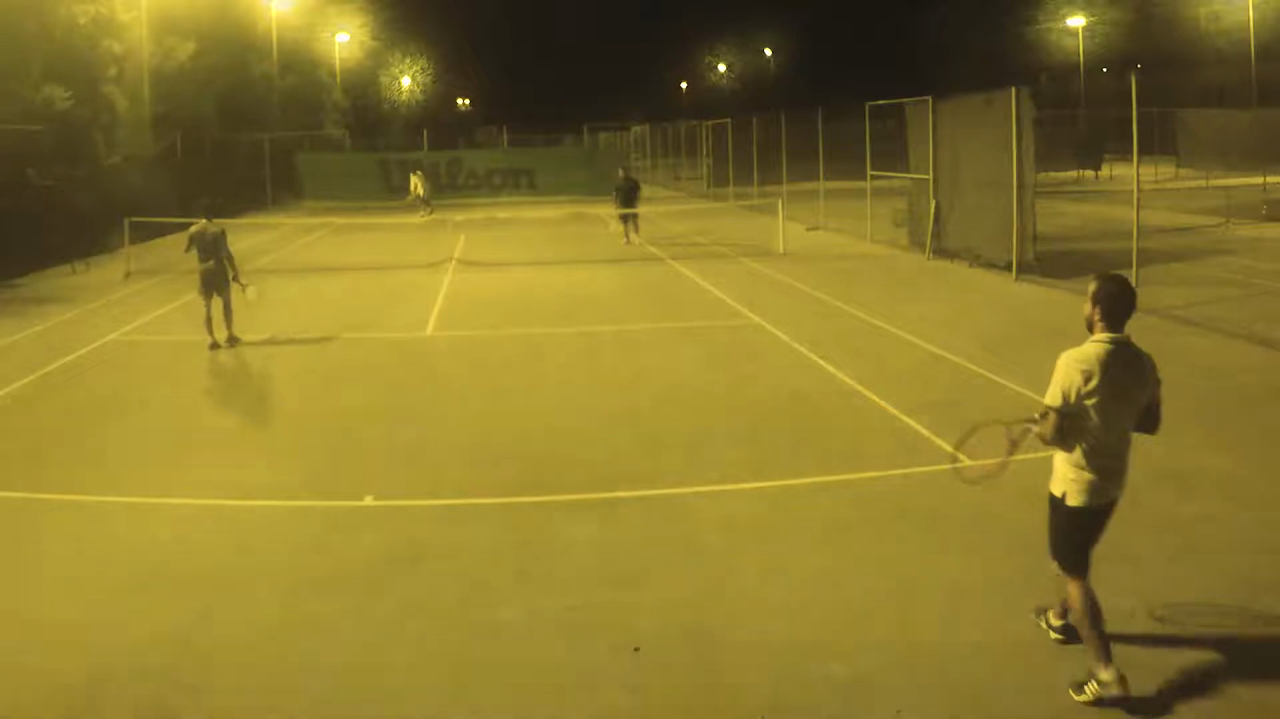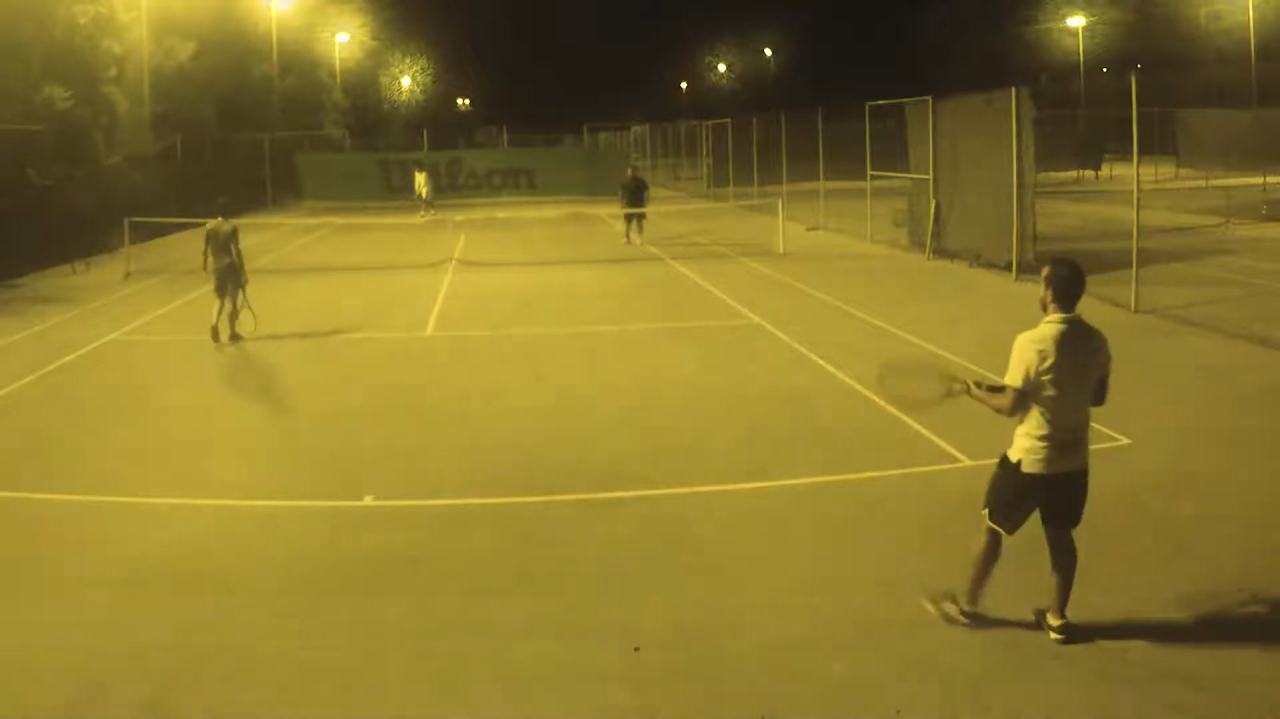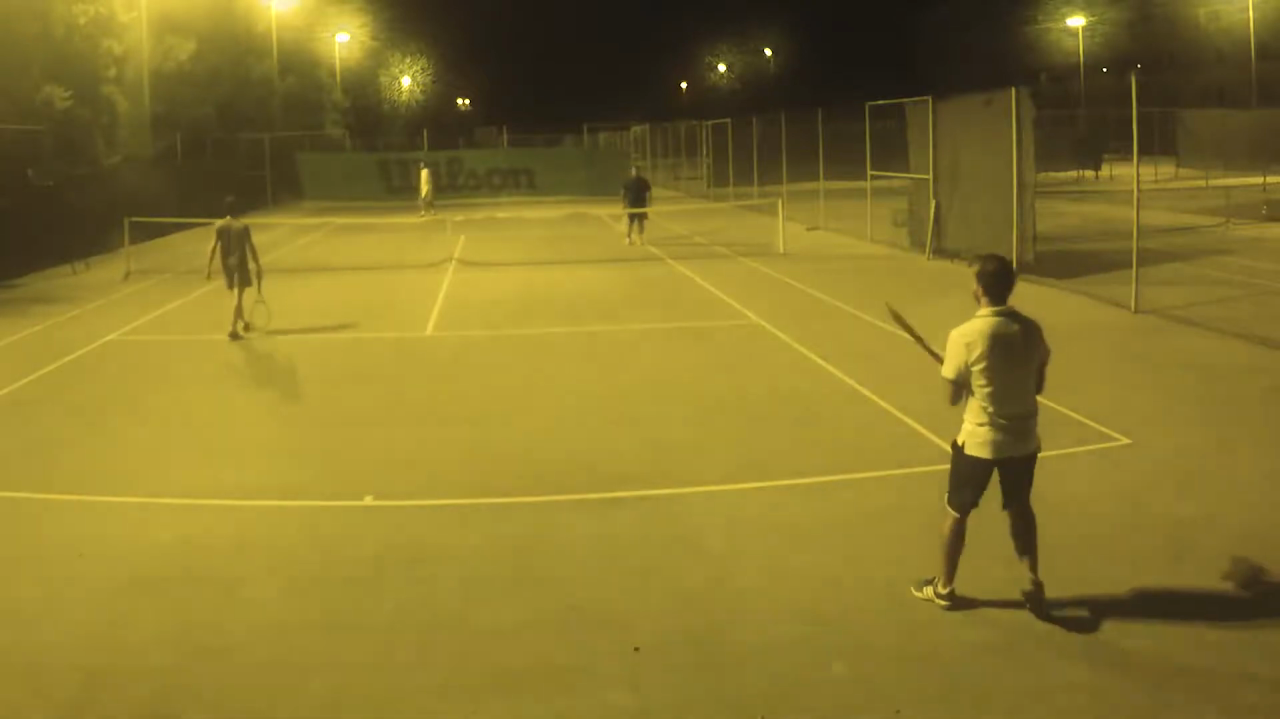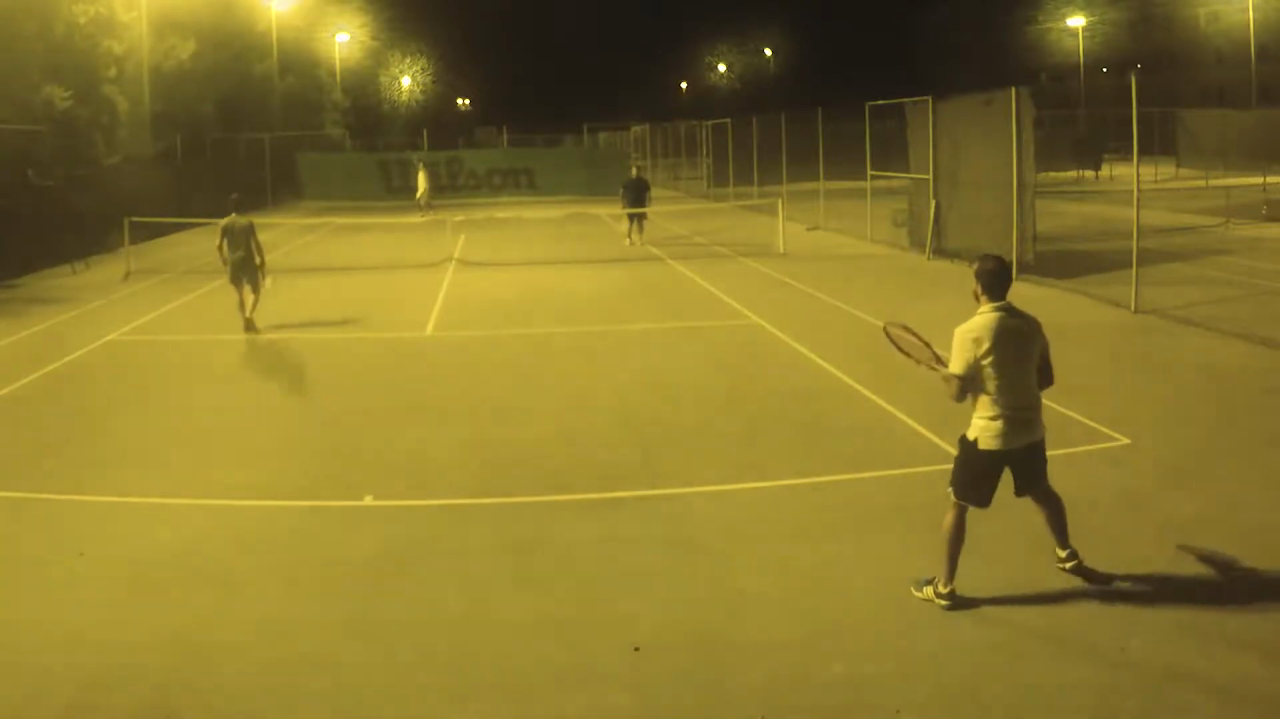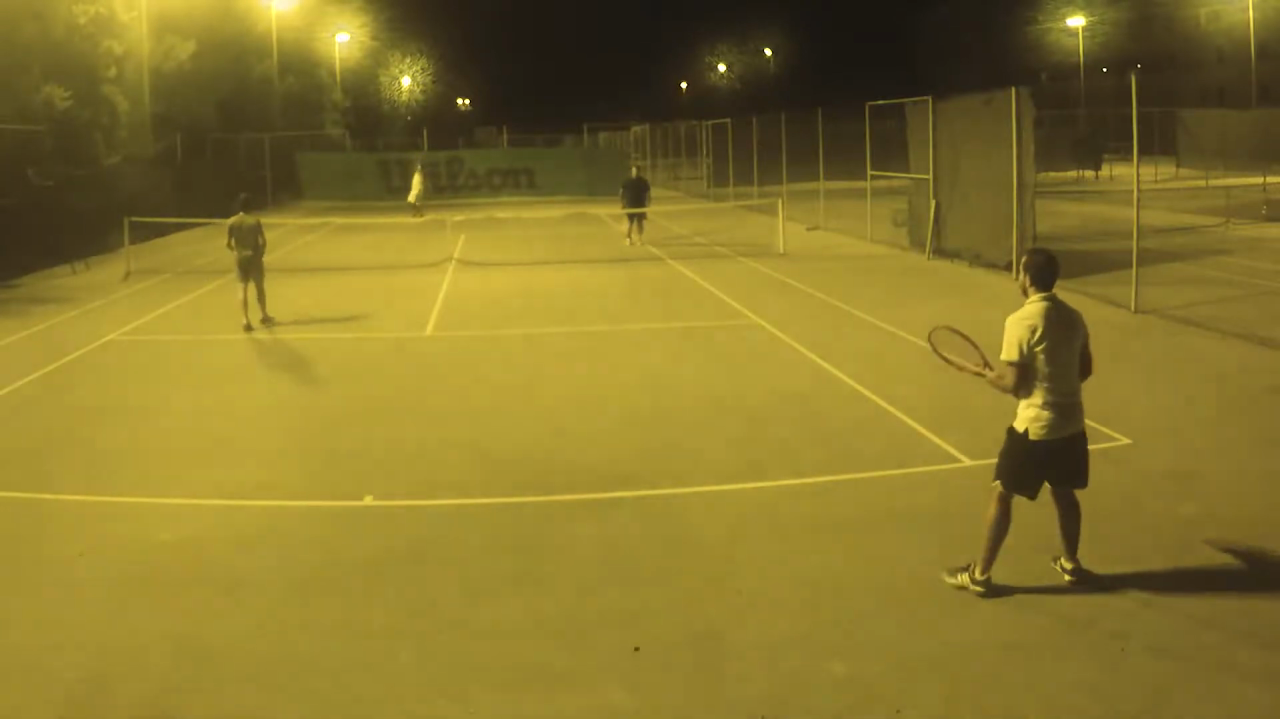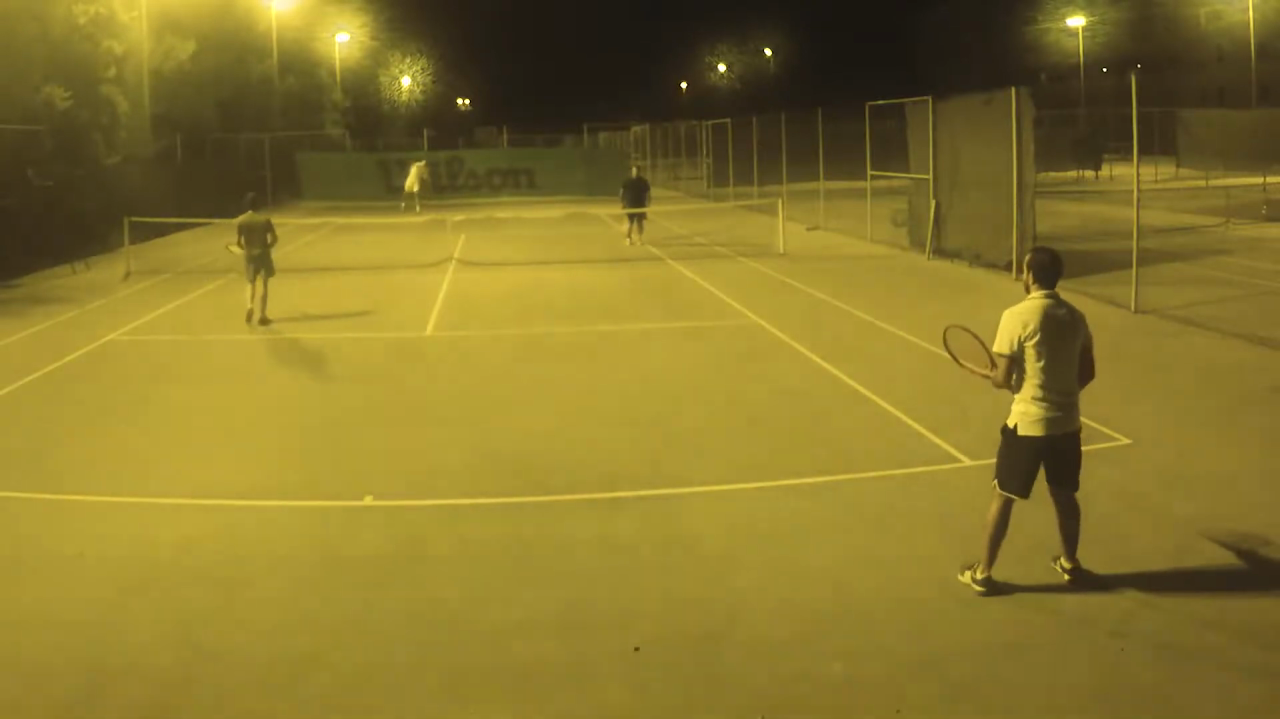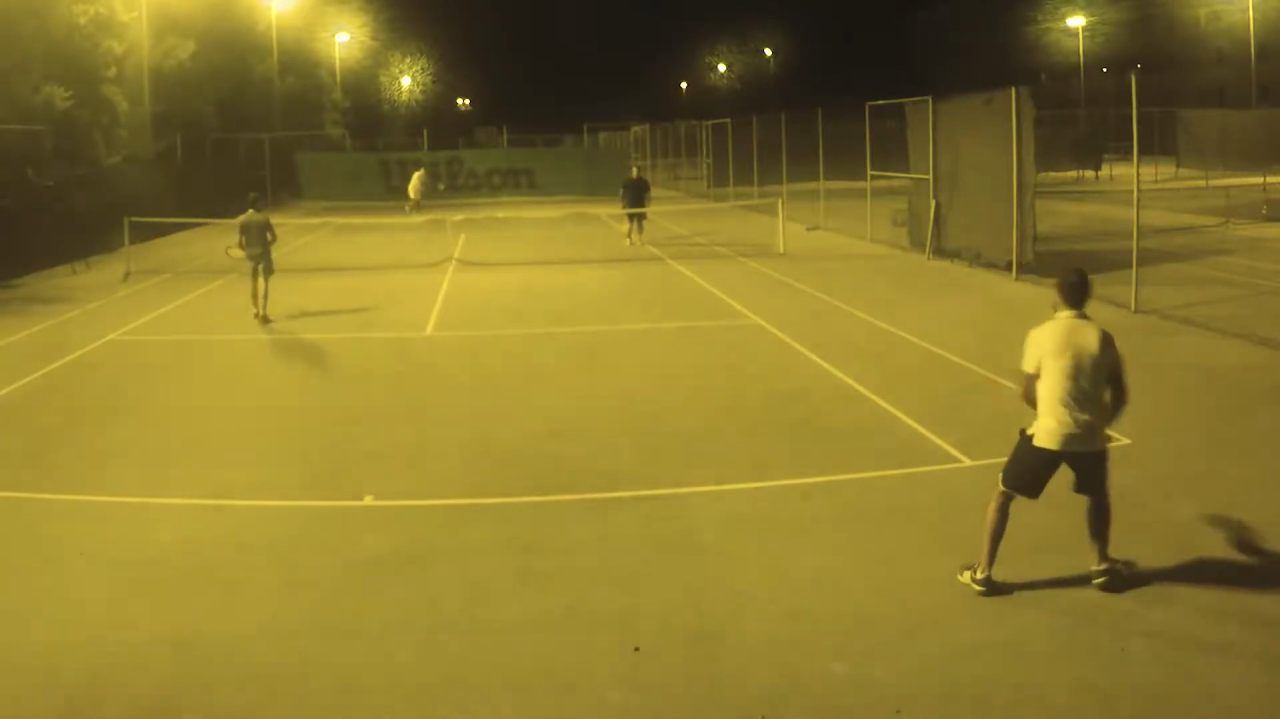
dt=0.4s
person 1, frame 1
left shoulder: (1075, 362)
right shoulder: (1143, 364)
left elbow: (1053, 433)
right elbow: (1150, 423)
left wrist: (1041, 425)
left hip: (1075, 484)
right hip: (1112, 481)
left knee: (1075, 575)
right knee: (1073, 561)
left ankle: (1107, 674)
right ankle: (1059, 619)
person 1, frame 2
left shoulder: (1032, 342)
right shoulder: (1096, 341)
left elbow: (1010, 406)
right elbow: (1097, 396)
left wrist: (981, 393)
left hip: (1031, 458)
right hip: (1074, 458)
left knee: (993, 528)
right knee: (1060, 535)
left ankle: (968, 605)
right ankle: (1057, 617)
person 1, frame 3
left shoulder: (964, 336)
right shoulder: (1031, 331)
left elbow: (953, 397)
right elbow: (1036, 385)
left wrist: (951, 371)
left hip: (979, 441)
right hip: (1023, 439)
left knee: (957, 513)
right knee: (1020, 509)
left ankle: (944, 587)
right ankle: (1032, 579)
person 1, frame 4
left shoulder: (969, 333)
right shoulder: (1031, 325)
left elbow: (957, 394)
right elbow: (1046, 379)
left wrist: (947, 376)
left hip: (988, 435)
right hip: (1029, 430)
left knee: (958, 506)
right knee: (1041, 492)
left ankle: (944, 586)
right ankle: (1067, 554)
person 1, frame 5
left shoulder: (1021, 321)
right shoulder: (1073, 317)
left elbow: (1014, 385)
right elbow: (1085, 370)
left wrist: (991, 377)
left hip: (1035, 426)
right hip: (1071, 422)
left knee: (1002, 495)
right knee: (1065, 492)
left ankle: (980, 574)
right ankle: (1070, 563)
person 1, frame 6
left shoulder: (1016, 316)
right shoulder: (1075, 317)
left elbow: (1004, 378)
right elbow: (1087, 373)
left wrist: (993, 377)
left hip: (1028, 423)
right hip: (1067, 421)
left knee: (1003, 496)
right knee: (1063, 494)
left ankle: (982, 573)
right ankle: (1070, 563)
person 1, frame 7
left shoulder: (1041, 336)
right shoulder: (1103, 338)
left elbow: (1029, 394)
right elbow: (1119, 397)
left hip: (1047, 434)
right hip: (1090, 437)
left knee: (1002, 496)
right knee: (1098, 495)
left ankle: (984, 572)
right ankle: (1103, 564)
